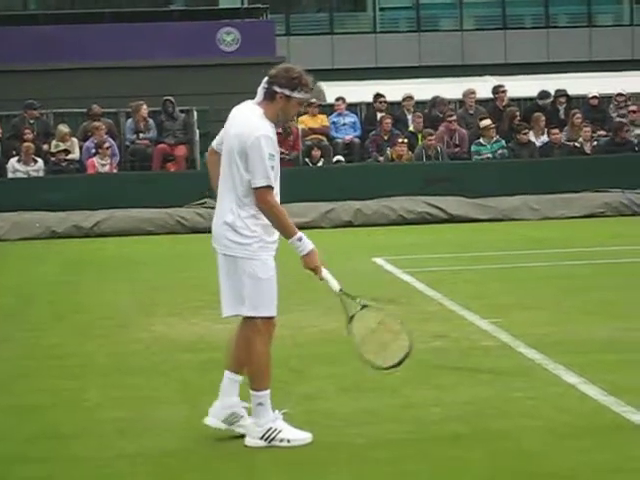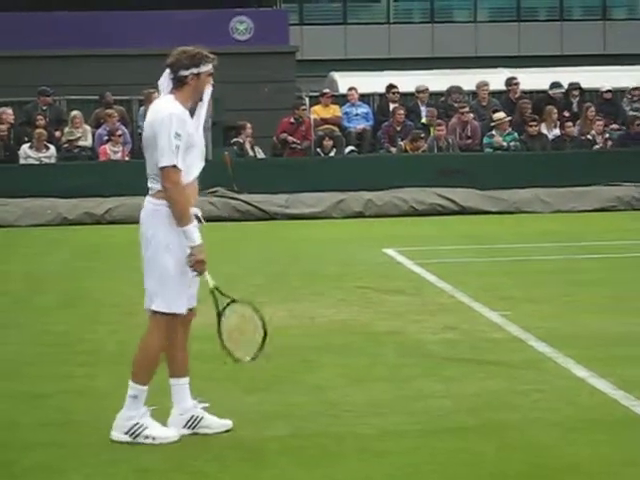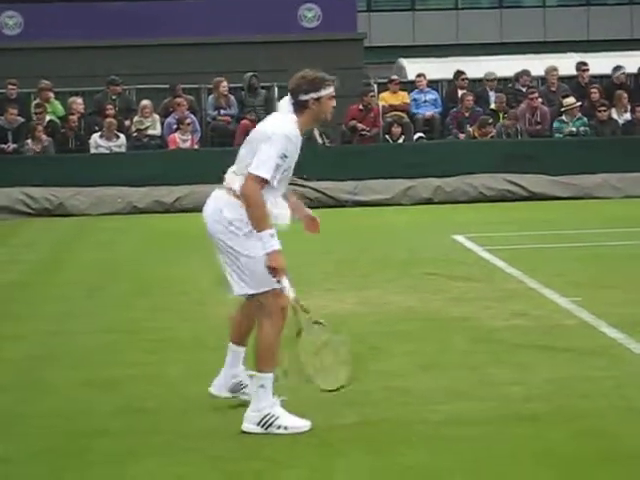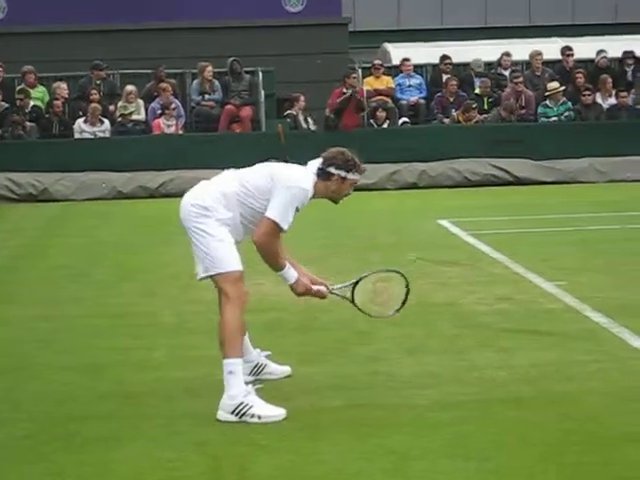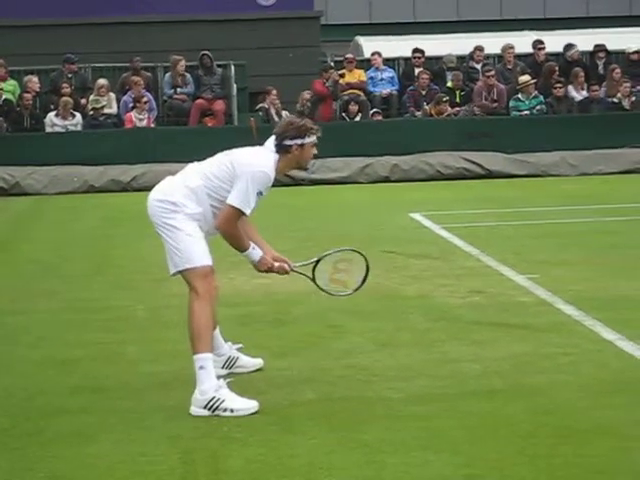
dt=1s
person 1, frame 1
left shoulder: (244, 111)
right shoulder: (259, 134)
left elbow: (212, 155)
right elbow: (265, 200)
right wrist: (303, 245)
left hip: (237, 232)
right hip: (248, 239)
left knee: (252, 321)
right knee: (261, 324)
left ankle: (227, 405)
right ankle: (263, 423)
person 1, frame 2
left shoulder: (176, 111)
right shoulder: (170, 114)
right elbow: (172, 182)
right wrist: (195, 239)
left hip: (173, 220)
right hip: (168, 220)
left knee: (180, 317)
right knee: (165, 319)
left ankle: (184, 410)
right ankle: (131, 417)
person 1, frame 3
left shoulder: (286, 126)
right shoulder: (283, 133)
right elbow: (250, 189)
left wrist: (297, 207)
right wrist: (271, 246)
left hip: (227, 211)
right hip: (233, 216)
left knee: (257, 297)
right knee: (275, 305)
left ankle: (232, 375)
right ankle: (261, 411)
person 1, frame 4
left shoulder: (297, 181)
right shoulder: (299, 186)
left elbow: (269, 236)
right elbow: (262, 239)
left wrist: (301, 273)
right wrist: (291, 277)
left hip: (205, 207)
right hip: (206, 211)
left knee: (231, 286)
right knee: (234, 293)
left ankle: (247, 360)
right ankle: (235, 397)
person 1, frame 5
left shoulder: (263, 164)
right shoulder: (260, 169)
left elbow: (236, 216)
right elbow: (225, 224)
left wrist: (268, 251)
right wrist: (255, 256)
left hip: (176, 202)
right hip: (174, 205)
left knee: (203, 279)
right knee: (204, 288)
left ankle: (219, 354)
right ankle: (207, 391)
